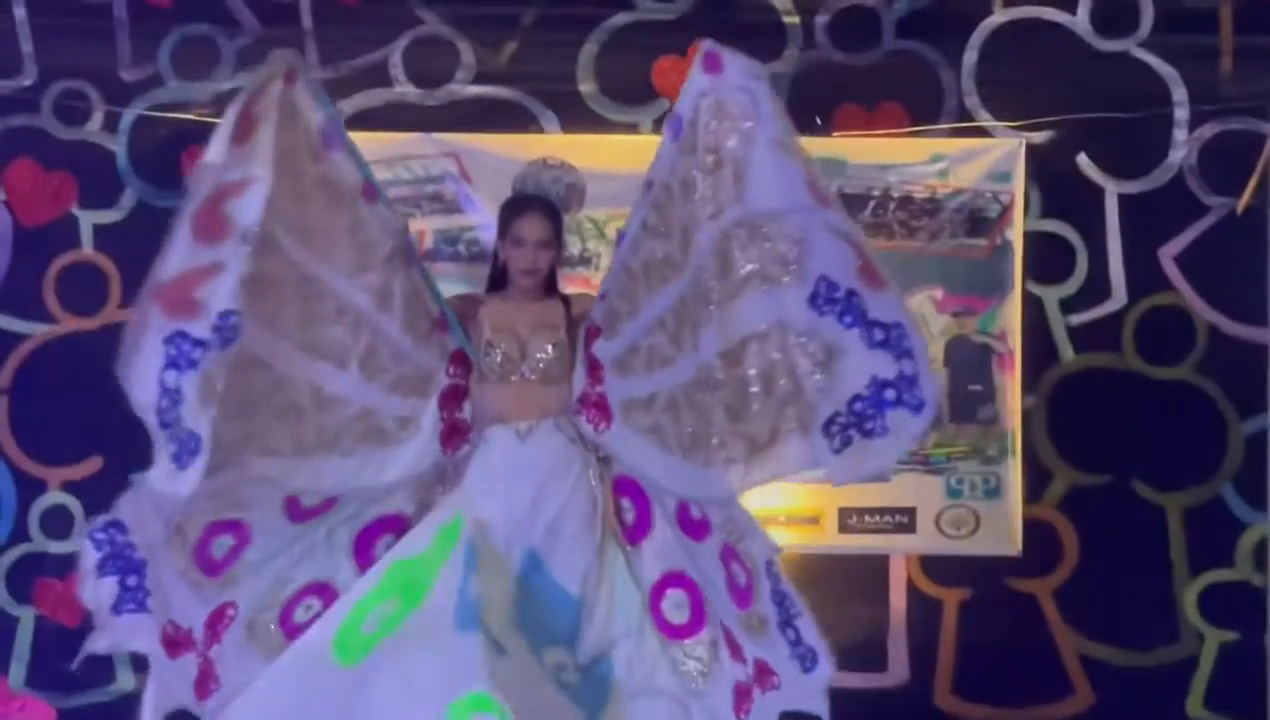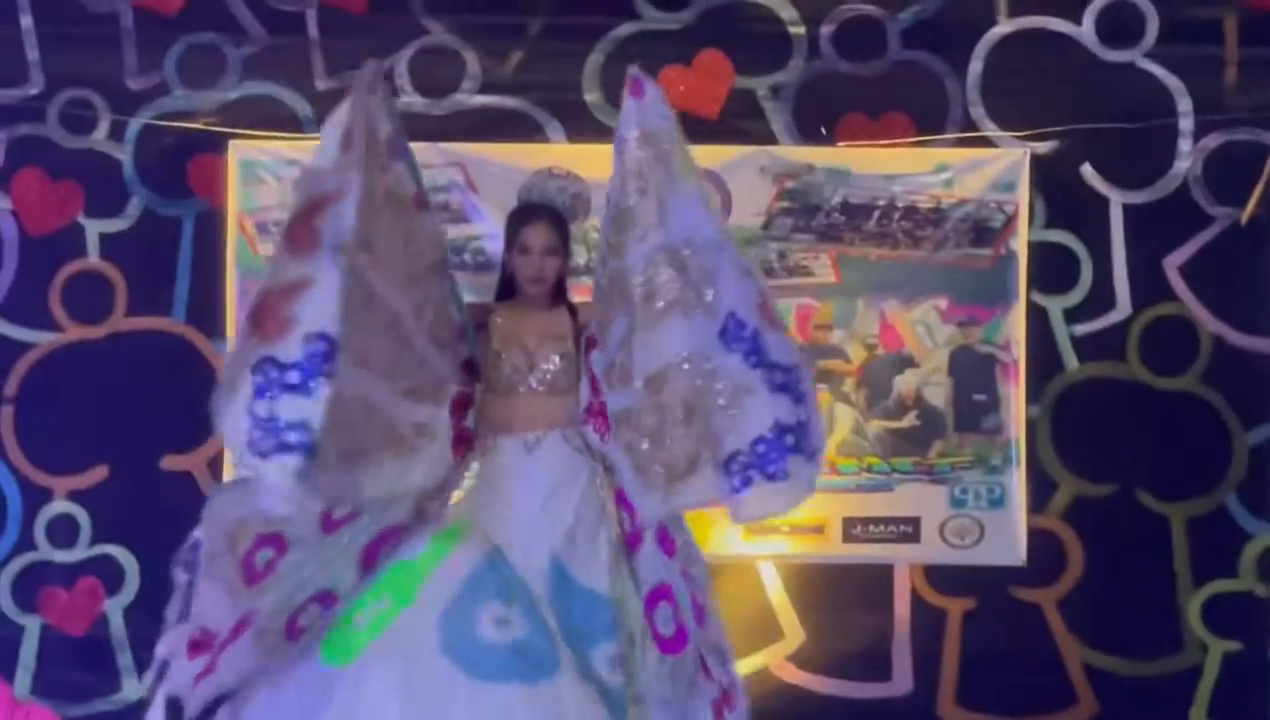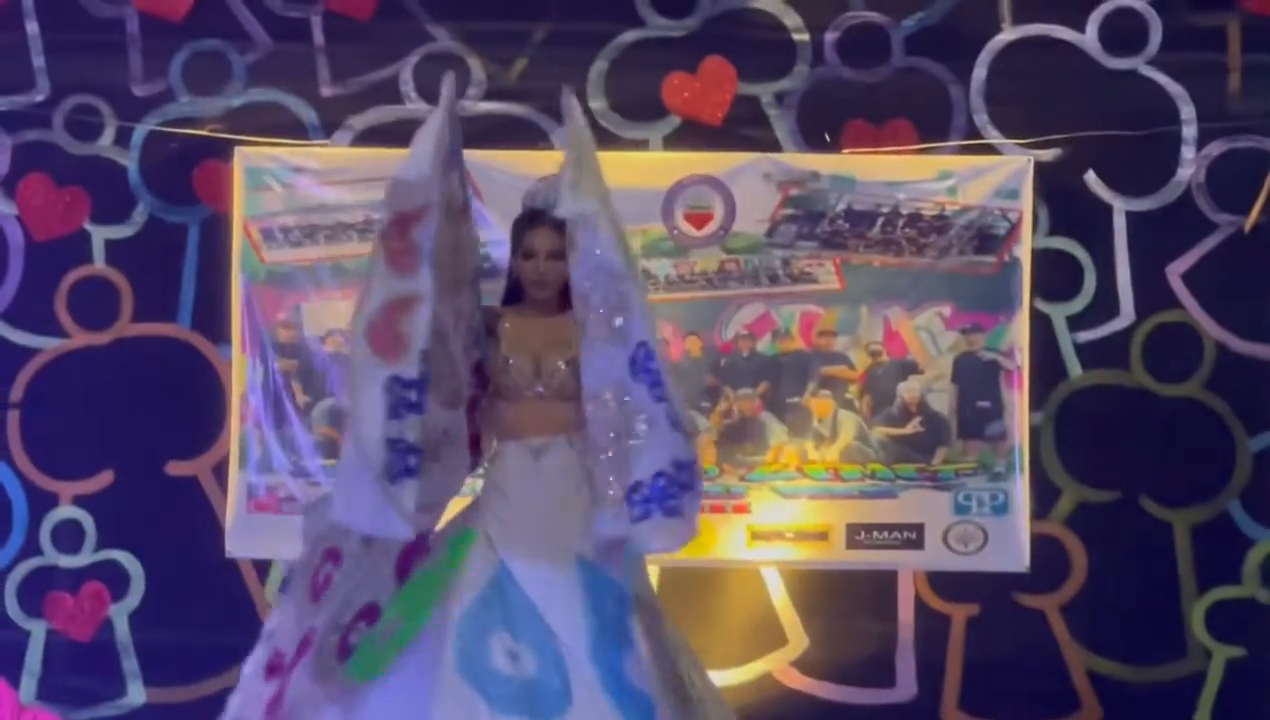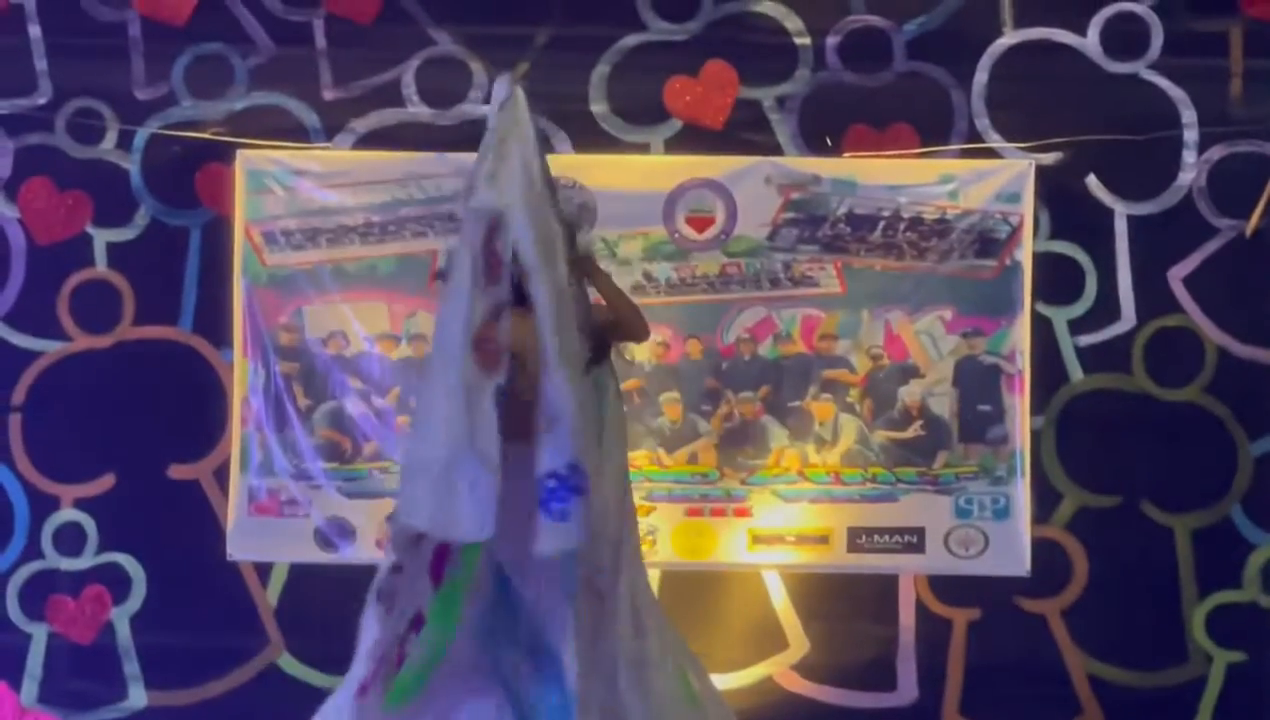
dt=0.3s
person 1, frame 1
left shoulder: (585, 314)
right shoulder: (463, 313)
left elbow: (665, 278)
right elbow: (378, 291)
left hip: (569, 489)
right hip: (489, 487)
left knee: (568, 634)
right knee: (464, 634)
person 1, frame 2
left shoulder: (586, 322)
right shoulder: (480, 323)
left elbow: (646, 305)
right elbow: (411, 298)
left hip: (575, 493)
right hip: (500, 494)
left knee: (583, 632)
right knee: (467, 630)
person 1, frame 3
left shoulder: (586, 326)
right shoulder: (489, 326)
left elbow: (638, 339)
right elbow: (438, 311)
left wrist: (597, 261)
left hip: (576, 491)
right hip: (510, 491)
left knee: (584, 625)
right knee: (487, 617)
person 1, frame 4
left shoulder: (590, 325)
right shoulder: (501, 328)
left elbow: (638, 328)
right elbow: (463, 333)
left wrist: (591, 270)
left hip: (581, 484)
right hip: (516, 492)
left knee: (581, 606)
right knee: (502, 610)
